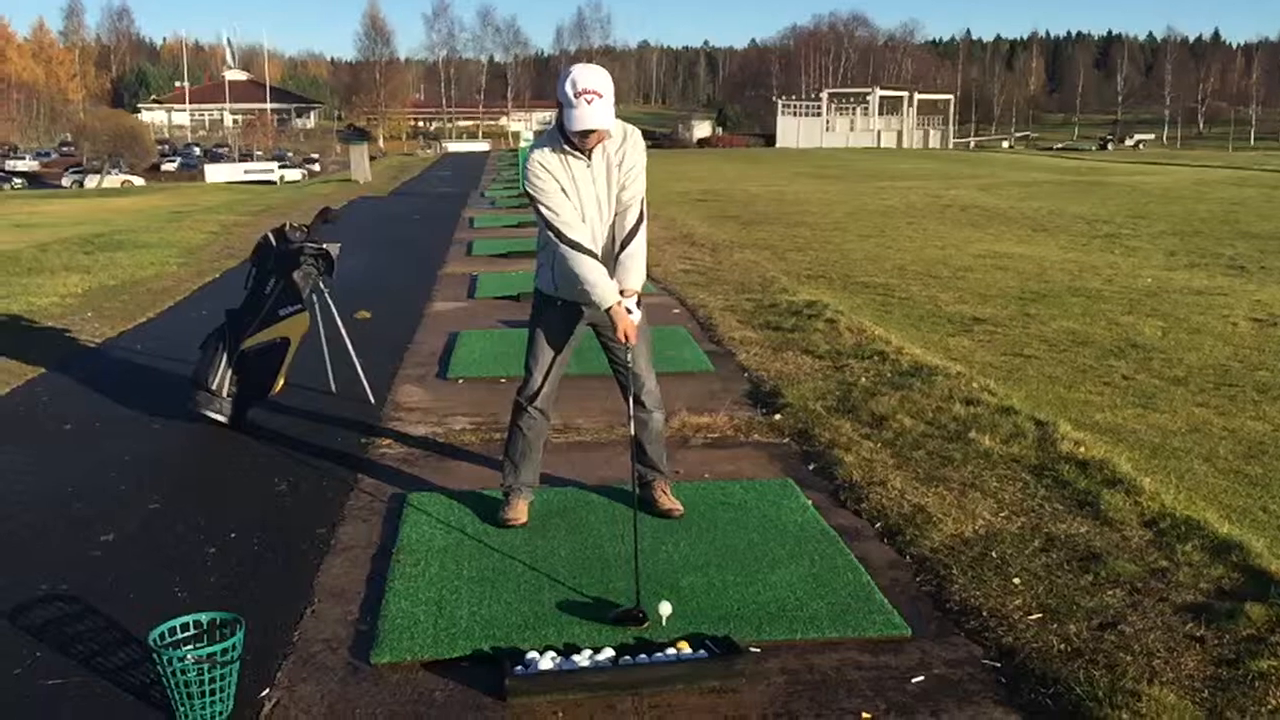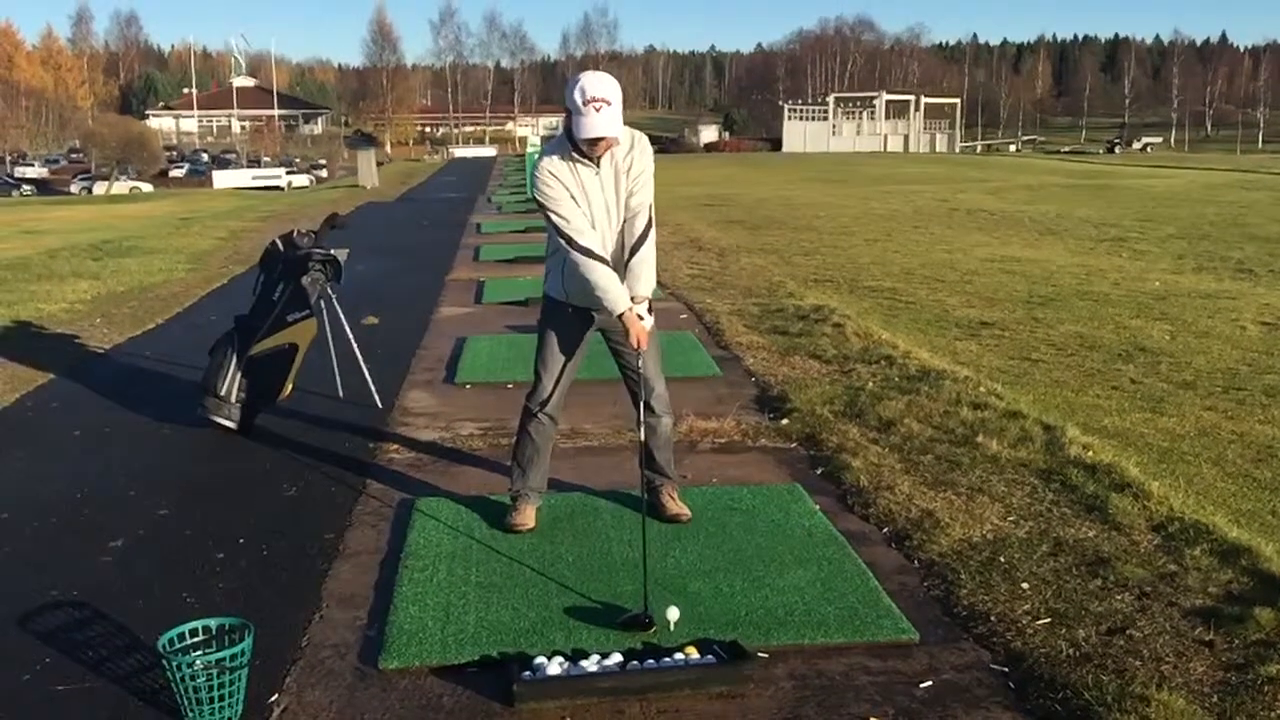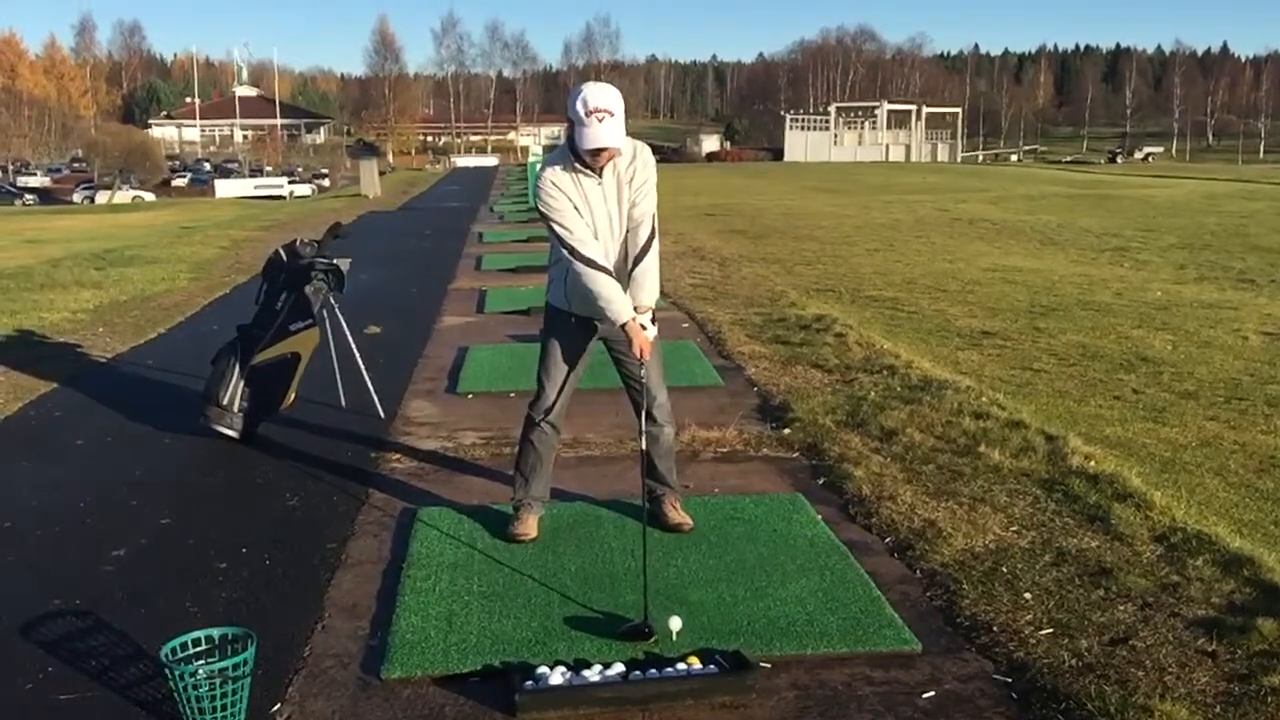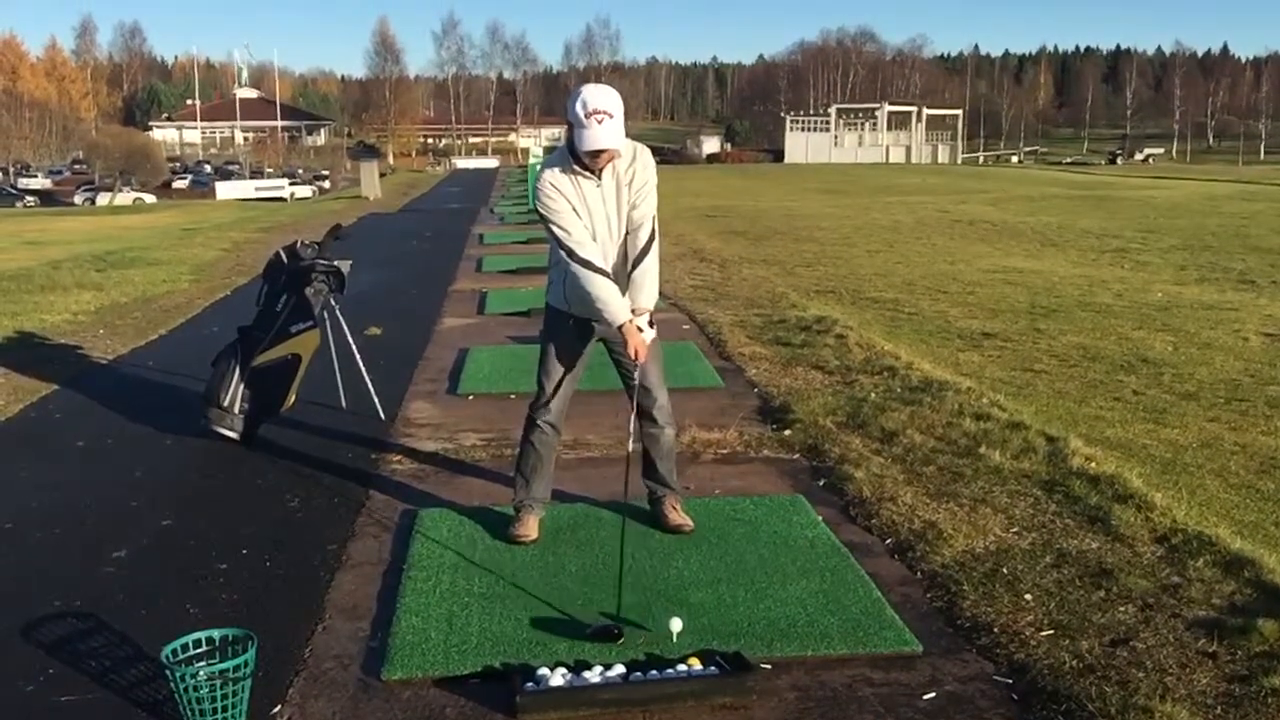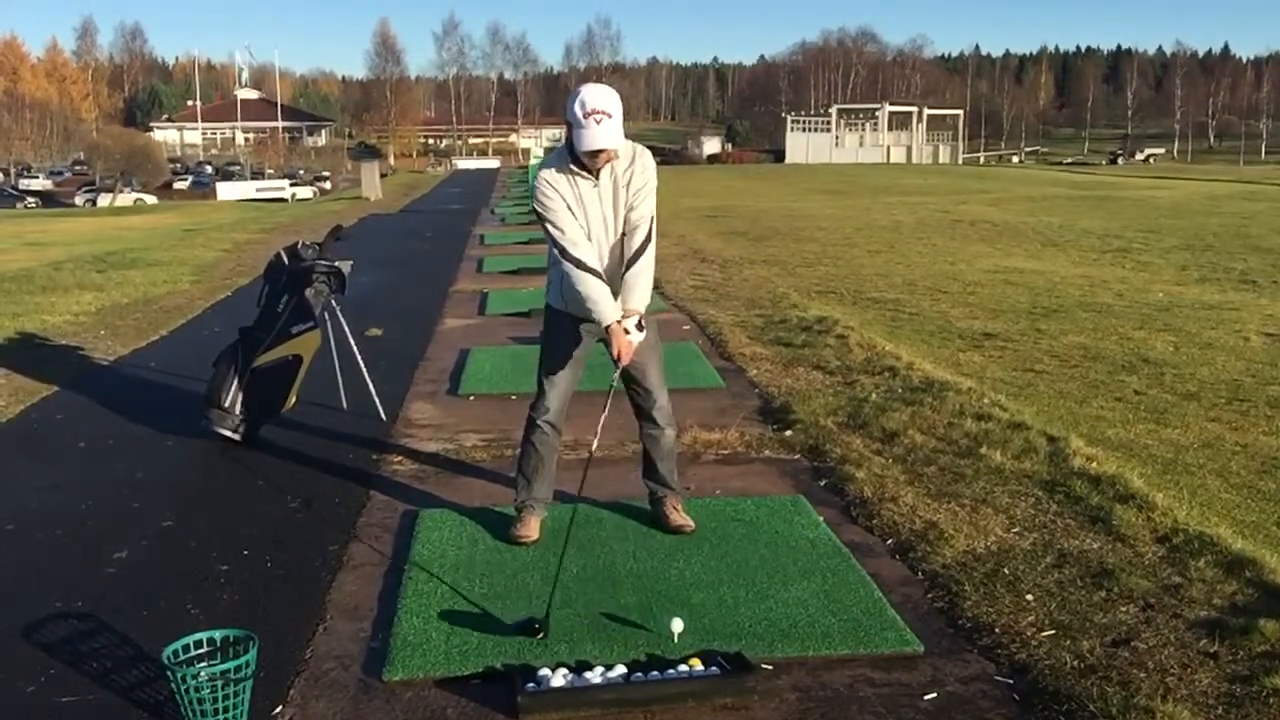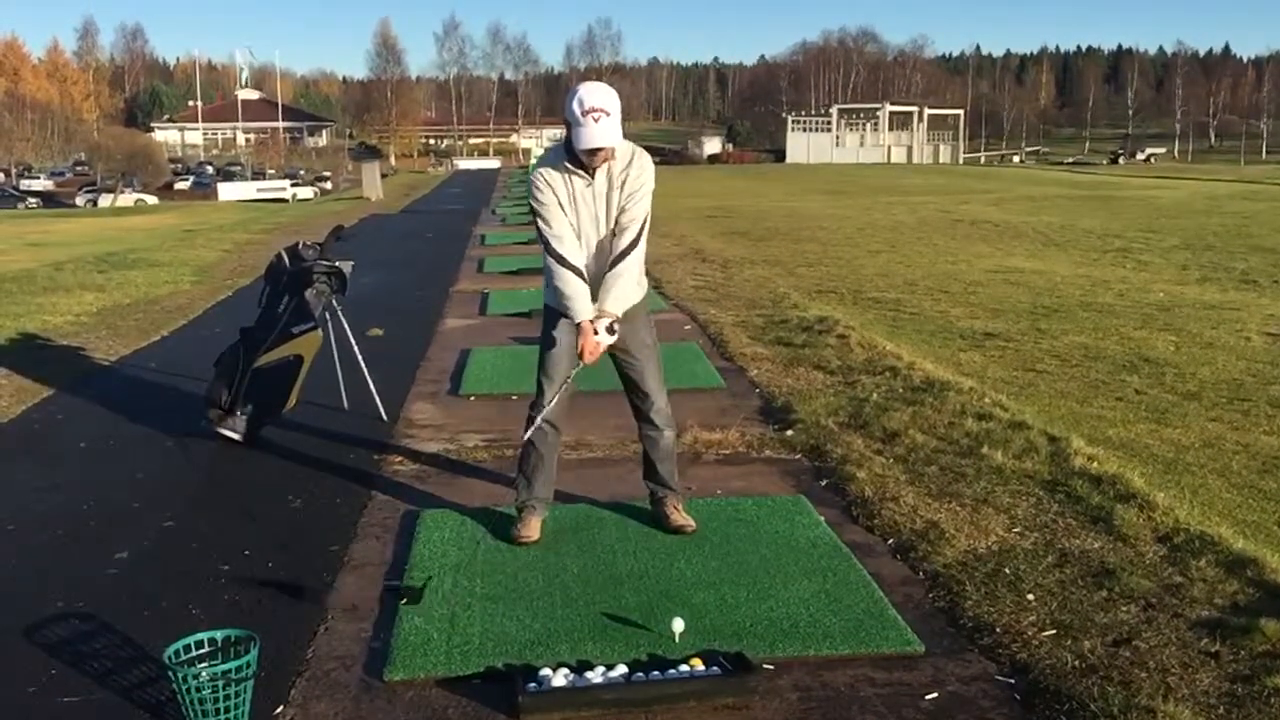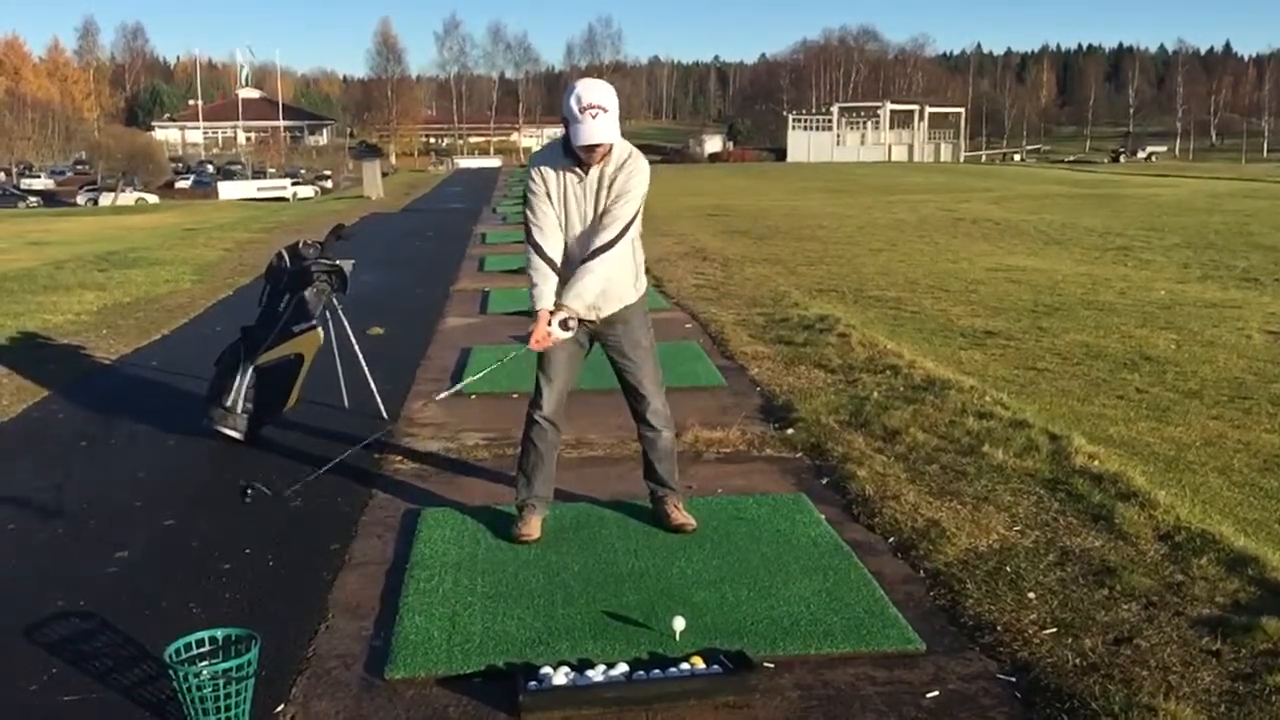
dt=0.7s
person 1, frame 1
left shoulder: (628, 142)
right shoulder: (541, 162)
left elbow: (631, 220)
right elbow: (571, 239)
left wrist: (628, 292)
right wrist: (608, 304)
left hip: (618, 291)
right hip: (560, 294)
left knee: (645, 390)
right knee: (535, 393)
left ankle: (654, 481)
right ankle: (518, 490)
person 1, frame 2
left shoulder: (636, 148)
right shoulder: (550, 170)
left elbow: (640, 226)
right elbow: (581, 245)
left wrist: (639, 298)
right wrist: (622, 310)
left hip: (628, 296)
right hip: (569, 299)
left knee: (654, 395)
right knee: (544, 399)
left ankle: (661, 485)
right ankle: (525, 494)
person 1, frame 3
left shoulder: (638, 158)
right shoulder: (552, 180)
left elbow: (643, 236)
right elbow: (584, 256)
left wrist: (642, 308)
right wrist: (625, 319)
left hip: (630, 306)
right hip: (572, 308)
left knee: (656, 404)
right knee: (546, 409)
left ankle: (663, 495)
right ankle: (528, 504)
person 1, frame 4
left shoulder: (638, 160)
right shoulder: (551, 181)
left elbow: (644, 238)
right elbow: (581, 257)
left wrist: (640, 310)
right wrist: (620, 321)
left hip: (630, 308)
right hip: (571, 308)
left knee: (656, 404)
right knee: (546, 409)
left ankle: (664, 495)
right ankle: (529, 505)
person 1, frame 5
left shoulder: (638, 162)
right shoulder: (550, 179)
left elbow: (640, 242)
right elbow: (576, 257)
left wrist: (630, 313)
right wrist: (609, 323)
left hip: (628, 306)
right hip: (571, 308)
left knee: (656, 404)
right knee: (547, 410)
left ankle: (665, 496)
right ankle: (531, 504)
person 1, frame 6
left shoulder: (637, 164)
right shoulder: (546, 175)
left elbow: (629, 246)
right elbow: (561, 254)
left wrist: (606, 313)
right wrist: (583, 321)
left hip: (625, 303)
right hip: (567, 307)
left knee: (654, 404)
right knee: (546, 408)
left ankle: (665, 497)
right ankle: (531, 505)
person 1, frame 7
left shoulder: (632, 165)
right shoulder: (543, 167)
left elbow: (608, 244)
right elbow: (543, 243)
left wrist: (566, 308)
right wrist: (543, 308)
left hip: (621, 303)
right hip: (560, 305)
left knee: (651, 404)
right knee: (545, 407)
left ankle: (666, 496)
right ankle: (532, 504)
